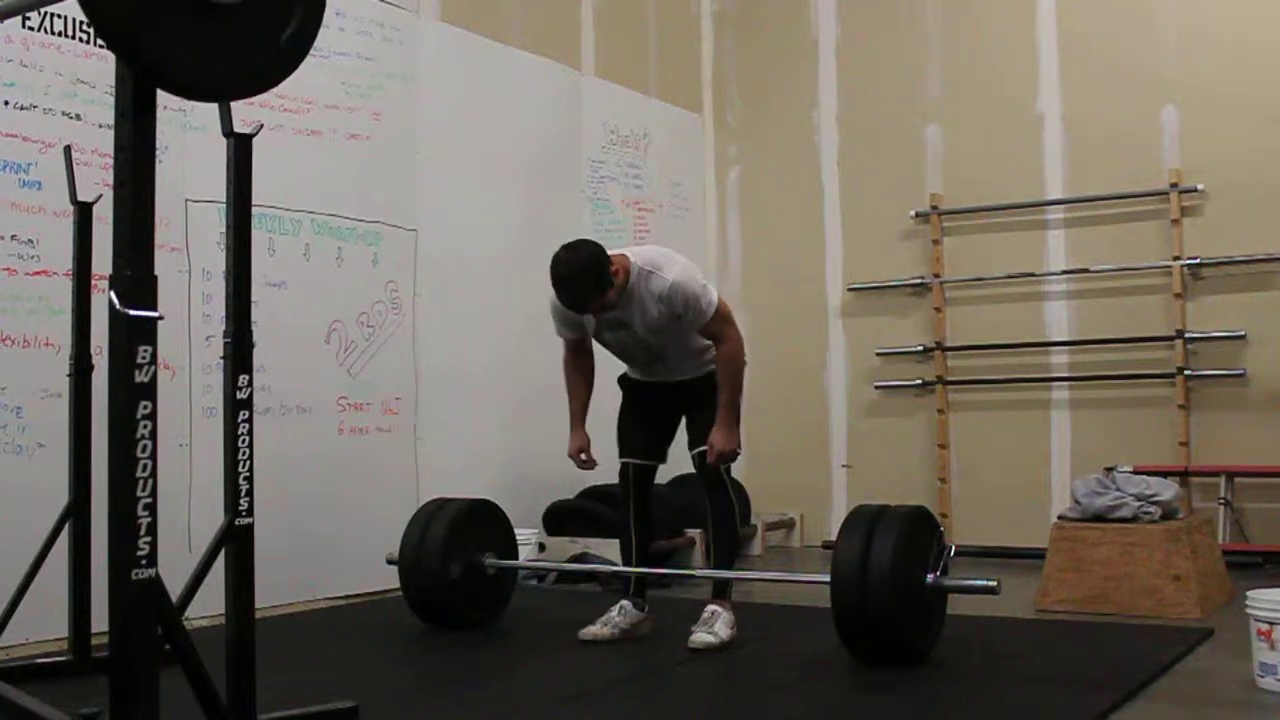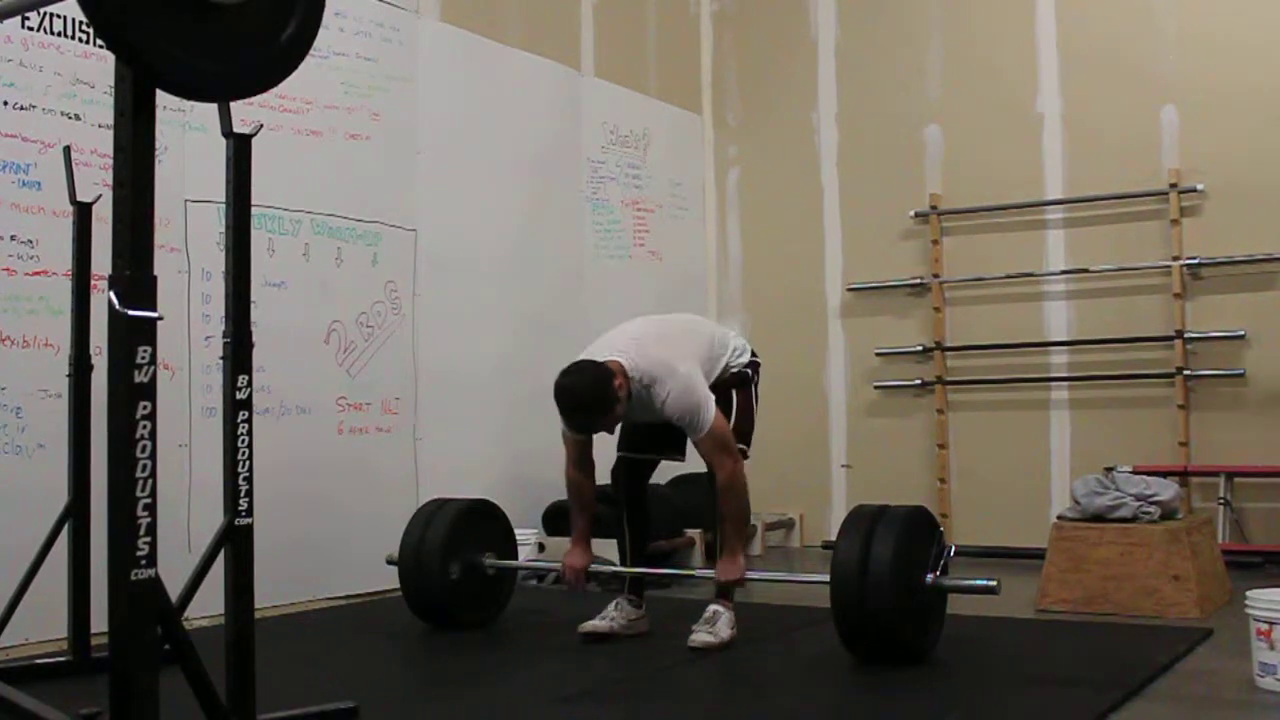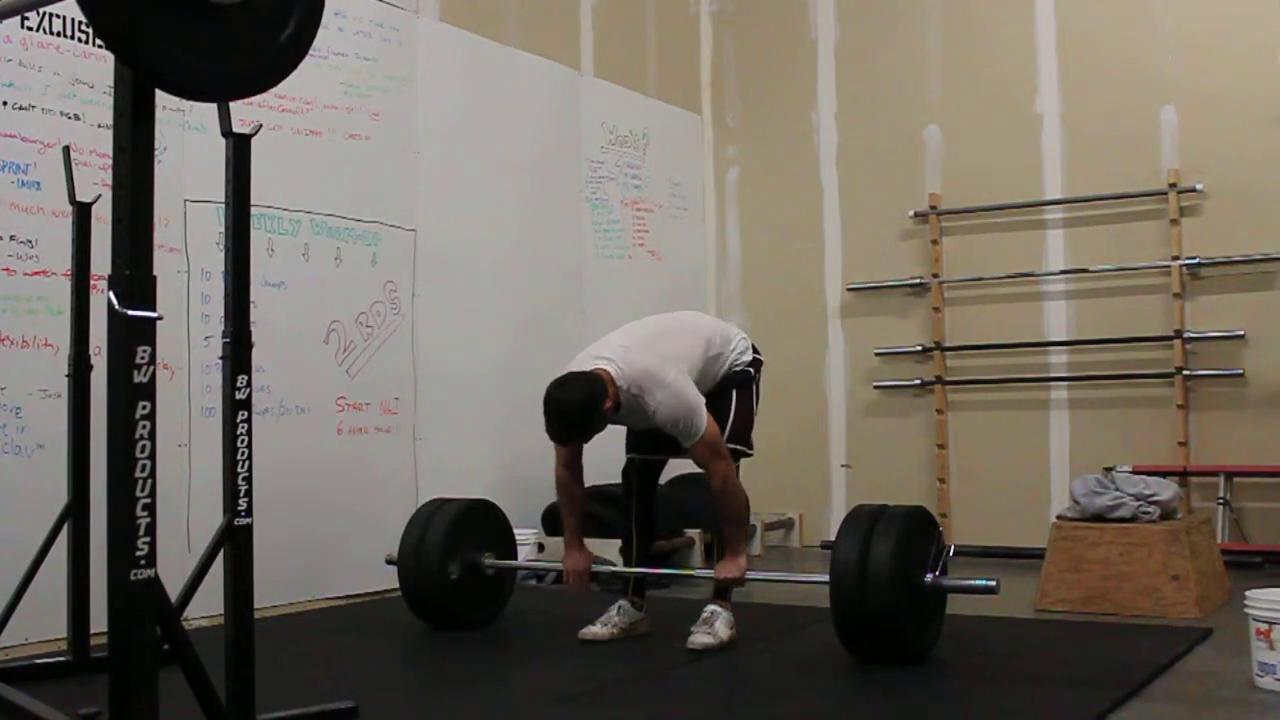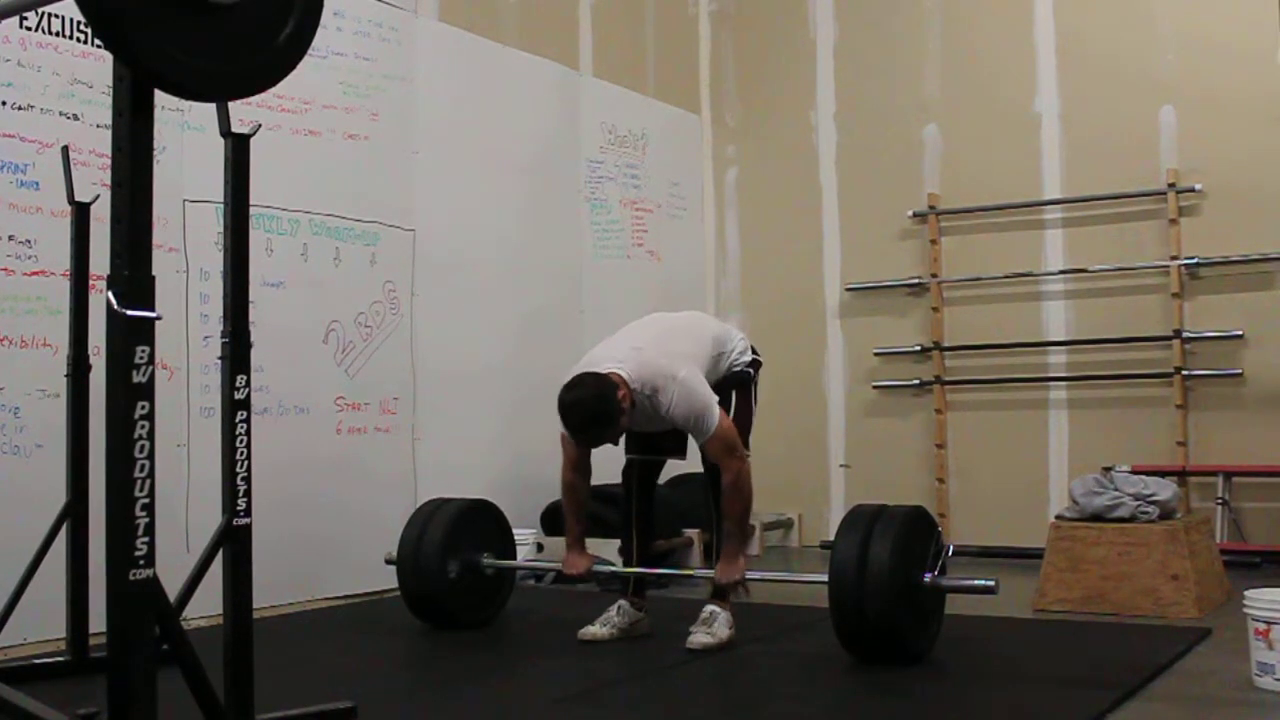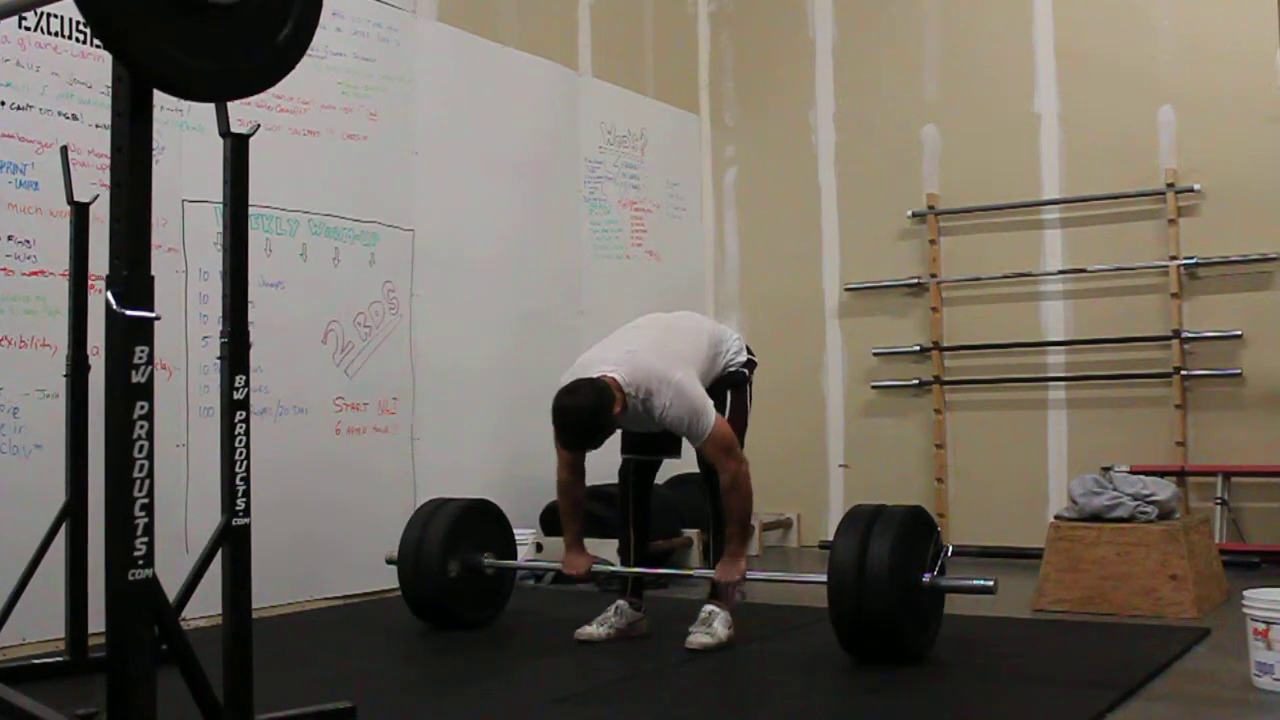
dt=1s
person 1, frame 1
left shoulder: (671, 279)
right shoulder: (565, 303)
left elbow: (729, 339)
right elbow: (577, 355)
left wrist: (727, 424)
right wrist: (577, 426)
left hip: (705, 374)
right hip: (645, 381)
left knee: (711, 474)
right knee: (632, 482)
left ankle: (720, 606)
right ankle: (633, 603)
person 1, frame 2
left shoulder: (674, 385)
right shoulder: (581, 389)
left elbow: (728, 465)
right elbow: (578, 466)
left wrist: (733, 554)
right wrist: (579, 543)
left hip: (727, 368)
right hip: (655, 378)
left knee: (722, 472)
right knee: (626, 476)
left ankle: (722, 607)
right ankle: (632, 604)
person 1, frame 3
left shoulder: (663, 392)
right shoulder: (573, 391)
left elbow: (720, 468)
right elbow: (567, 469)
left wrist: (735, 553)
right wrist: (573, 546)
left hip: (730, 364)
right hip: (669, 356)
left knee: (722, 468)
right knee: (636, 479)
left ankle: (720, 608)
right ankle: (632, 605)
person 1, frame 4
left shoulder: (677, 389)
right shoulder: (580, 395)
left elbow: (735, 466)
right elbow: (575, 471)
left wrist: (732, 555)
right wrist: (574, 548)
left hip: (728, 363)
right hip: (660, 357)
left knee: (717, 476)
right knee: (636, 478)
left ankle: (719, 608)
right ankle: (632, 605)
person 1, frame 5
left shoulder: (671, 392)
right shoulder: (572, 396)
left elbow: (734, 467)
right elbow: (569, 471)
left wrist: (734, 556)
right wrist: (573, 547)
left hip: (724, 363)
right hip: (657, 357)
left knee: (715, 476)
right knee: (633, 479)
left ankle: (717, 609)
right ankle: (630, 605)
